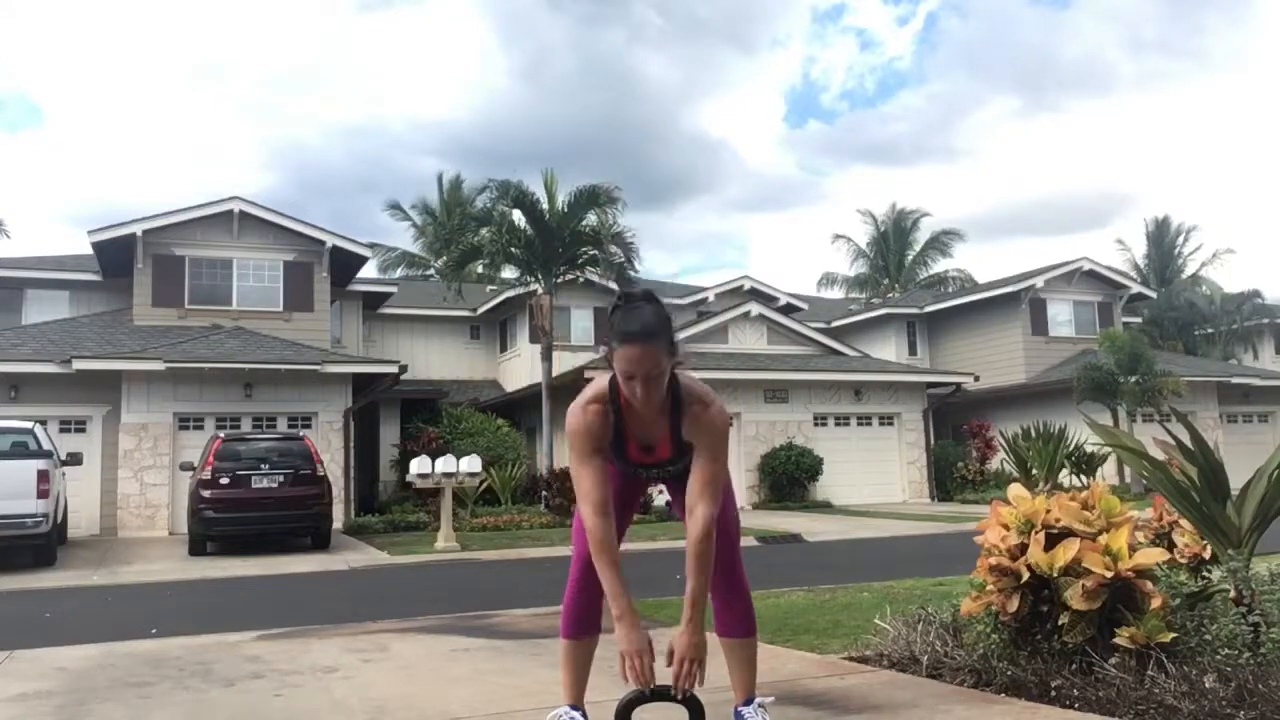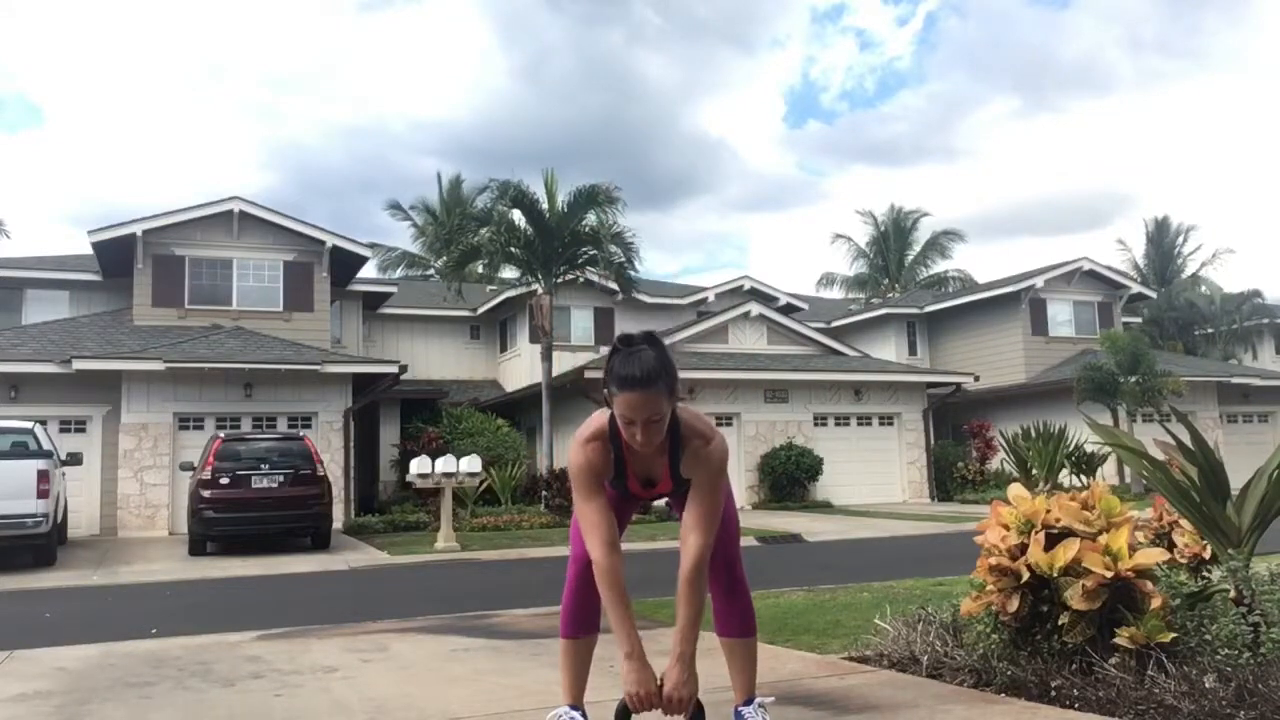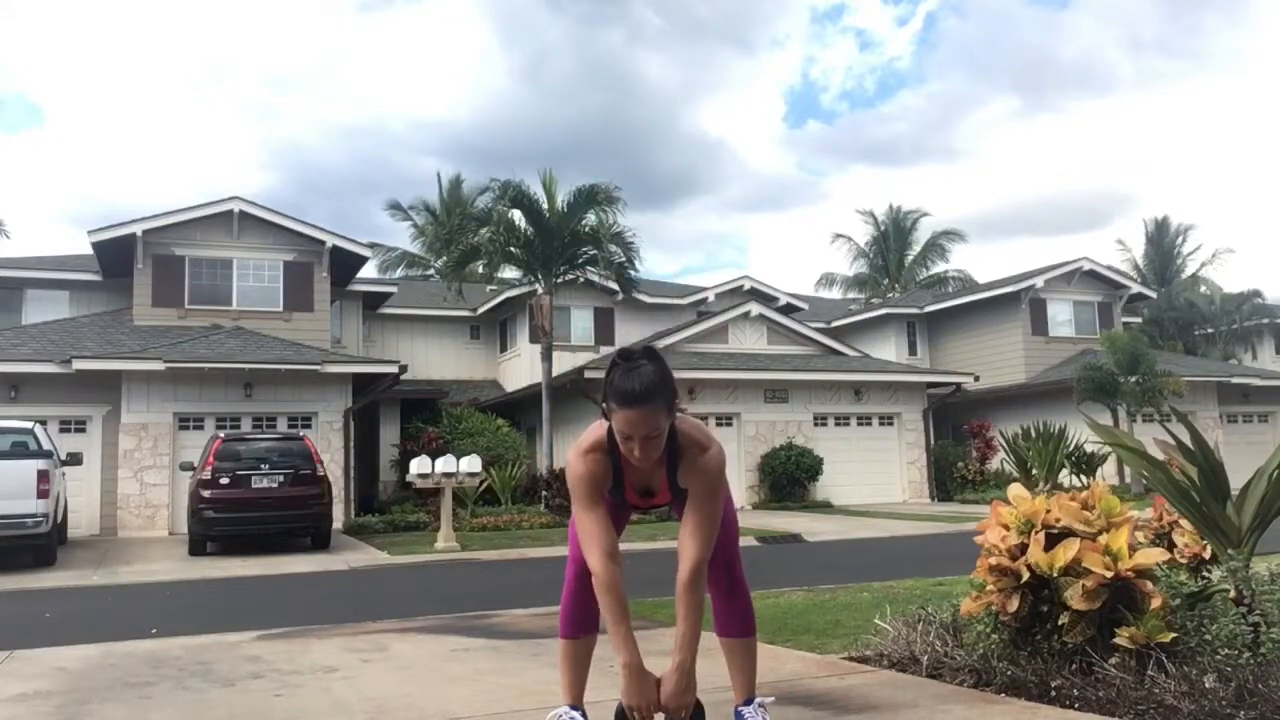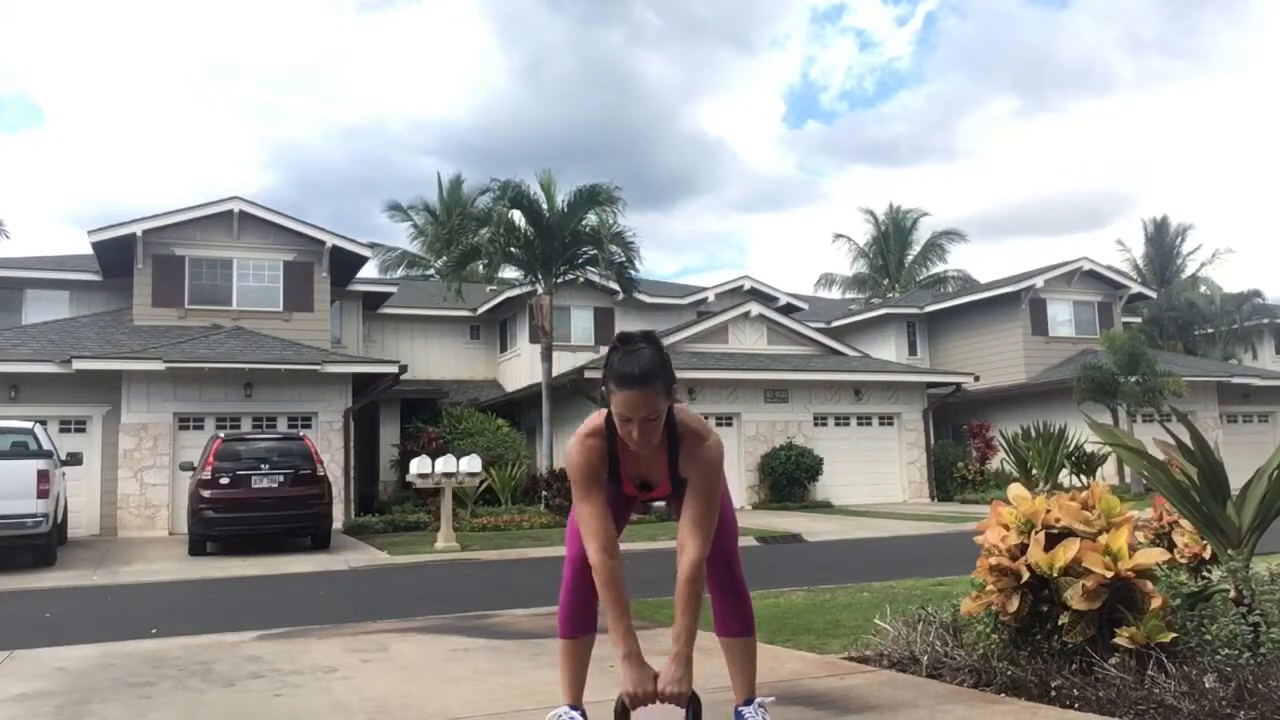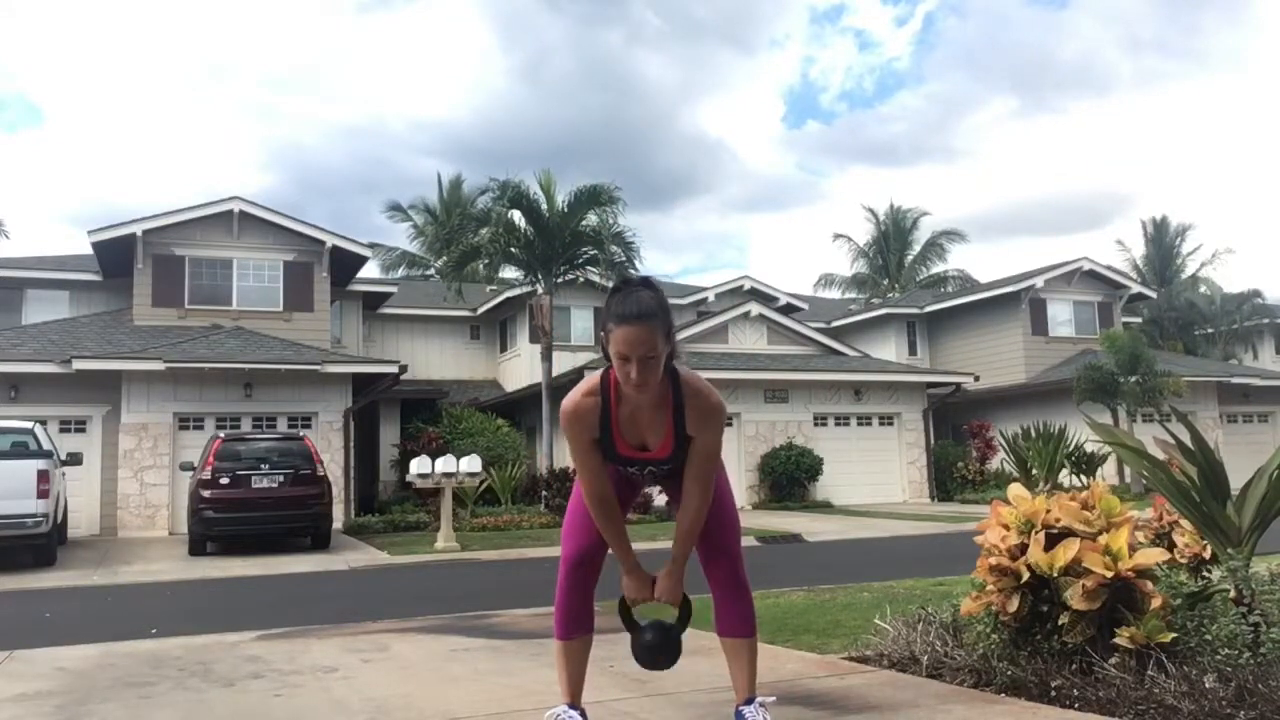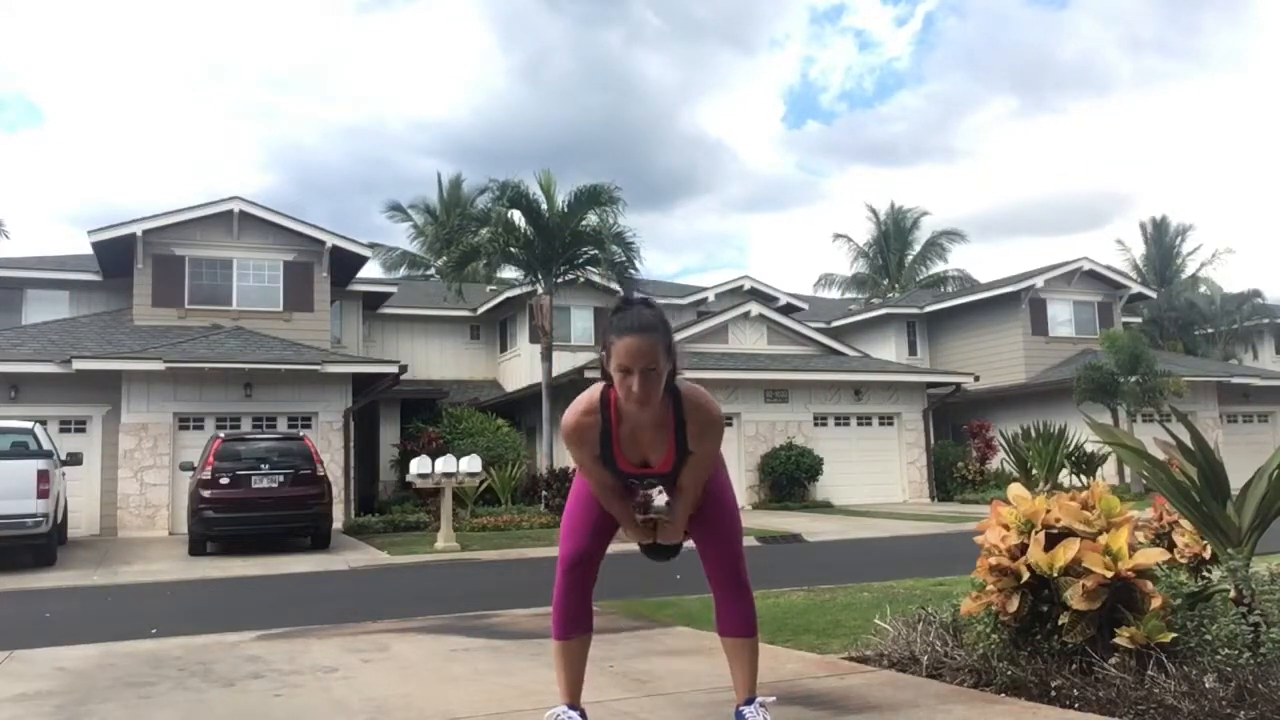
dt=0.3s
person 1, frame 1
left shoulder: (704, 410)
right shoulder: (587, 411)
left elbow: (703, 517)
right elbow: (595, 516)
left wrist: (692, 624)
right wrist: (624, 620)
left hip: (686, 468)
right hip: (620, 469)
left knee: (726, 569)
right knee: (586, 570)
person 1, frame 2
left shoulder: (706, 445)
right shoulder: (588, 447)
left elbow: (694, 561)
right elbow: (604, 557)
left wrist: (683, 660)
right wrist: (632, 659)
left hip: (688, 478)
right hip: (615, 480)
left knee: (725, 567)
right knee: (583, 567)
person 1, frame 3
left shoulder: (703, 454)
right shoulder: (586, 457)
left elbow: (692, 570)
right elbow: (603, 566)
left wrist: (683, 667)
right wrist: (630, 668)
left hip: (688, 482)
right hip: (611, 485)
left knee: (725, 570)
right knee: (581, 571)
person 1, frame 4
left shoulder: (701, 444)
right shoulder: (585, 447)
left elbow: (692, 554)
right elbow: (602, 555)
left wrist: (681, 659)
right wrist: (629, 660)
left hip: (685, 480)
right hip: (613, 484)
left knee: (724, 567)
right knee: (579, 569)
person 1, frame 5
left shoulder: (704, 402)
right shoulder: (579, 406)
left elbow: (696, 499)
right elbow: (600, 498)
left wrist: (675, 570)
right wrist: (630, 570)
left hip: (683, 466)
right hip: (614, 469)
left knee: (727, 569)
right knee: (576, 564)
person 1, frame 6
left shoulder: (702, 413)
right shoulder: (581, 420)
left elbow: (688, 485)
right elbow: (606, 485)
left wrist: (671, 528)
right wrist: (636, 525)
left hip: (688, 472)
right hip: (612, 475)
left knee: (729, 570)
right knee: (572, 566)
